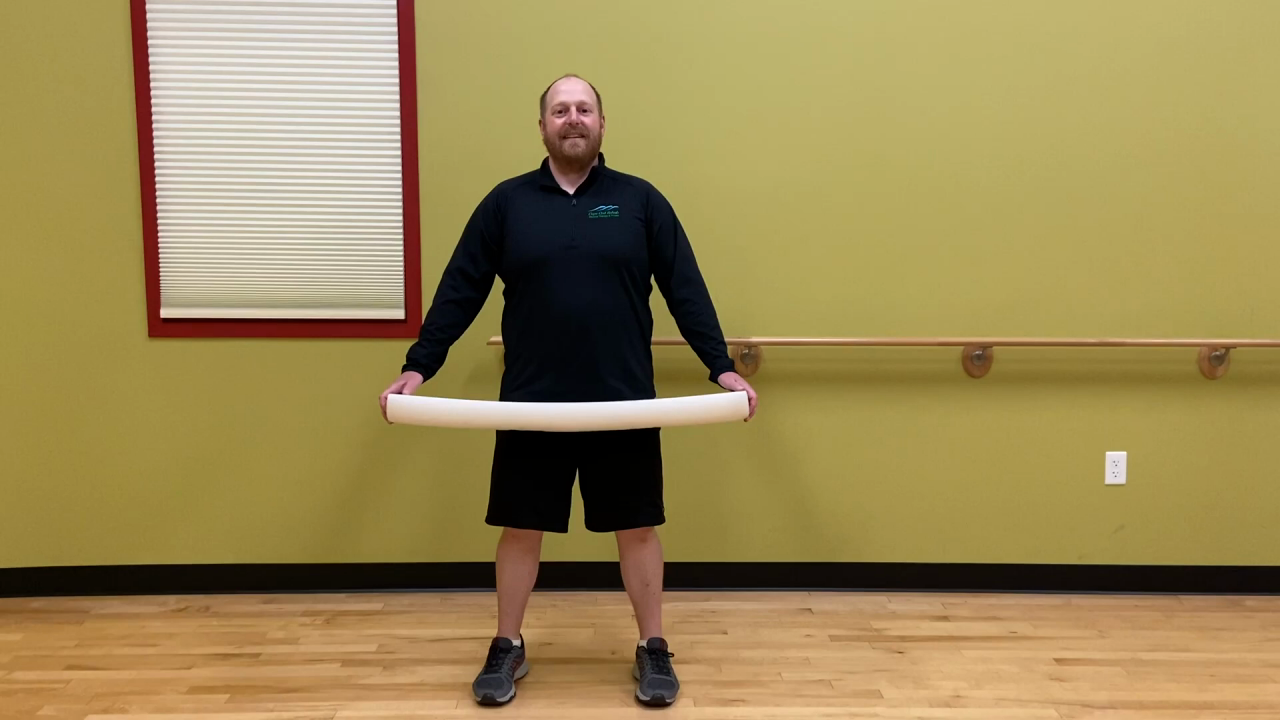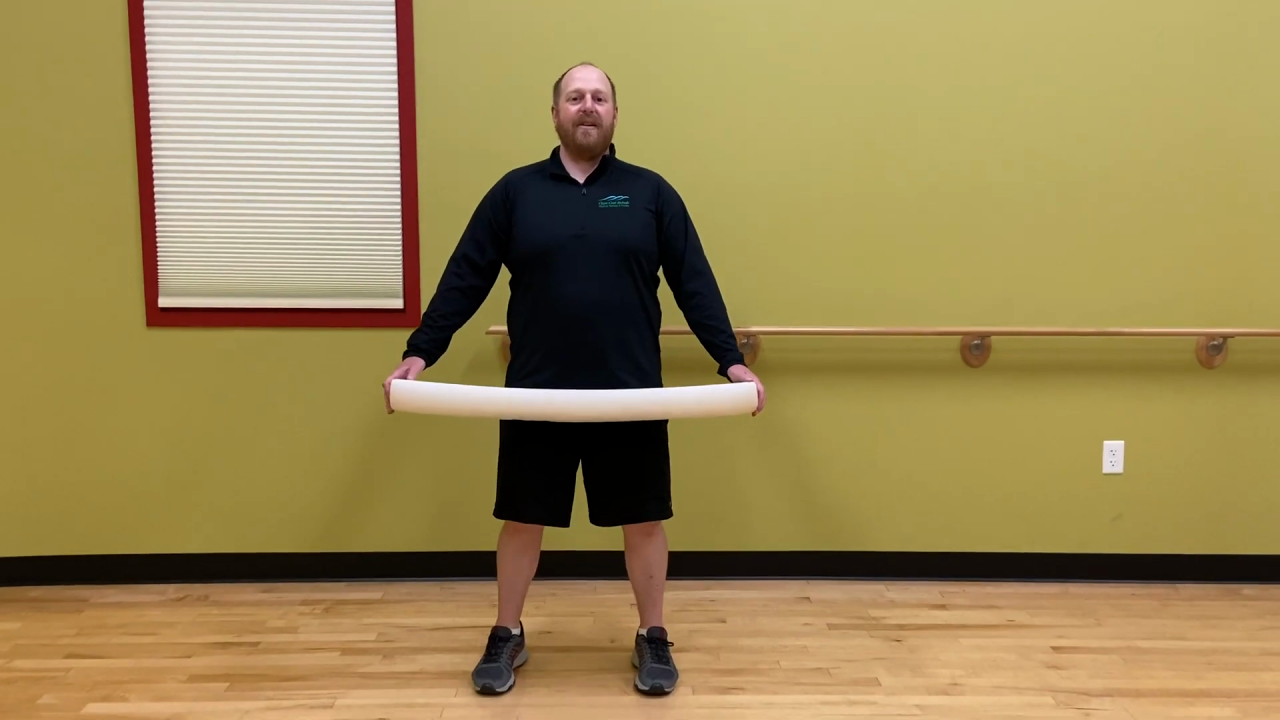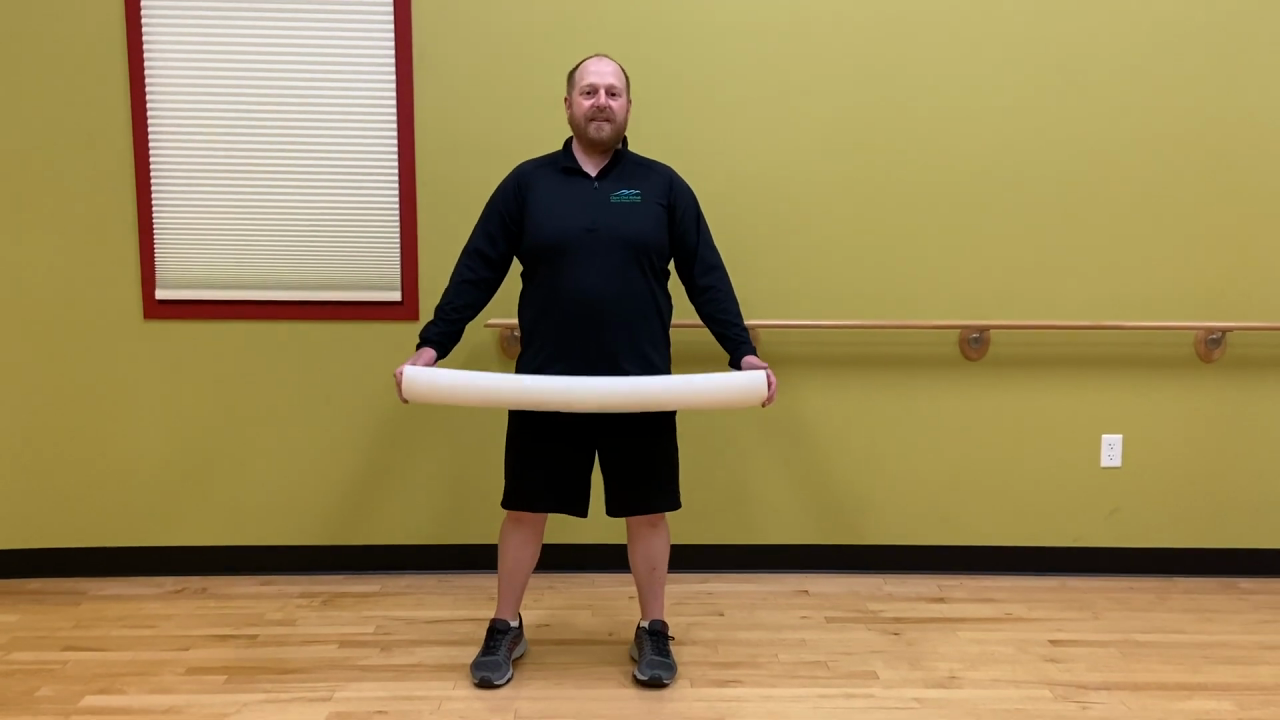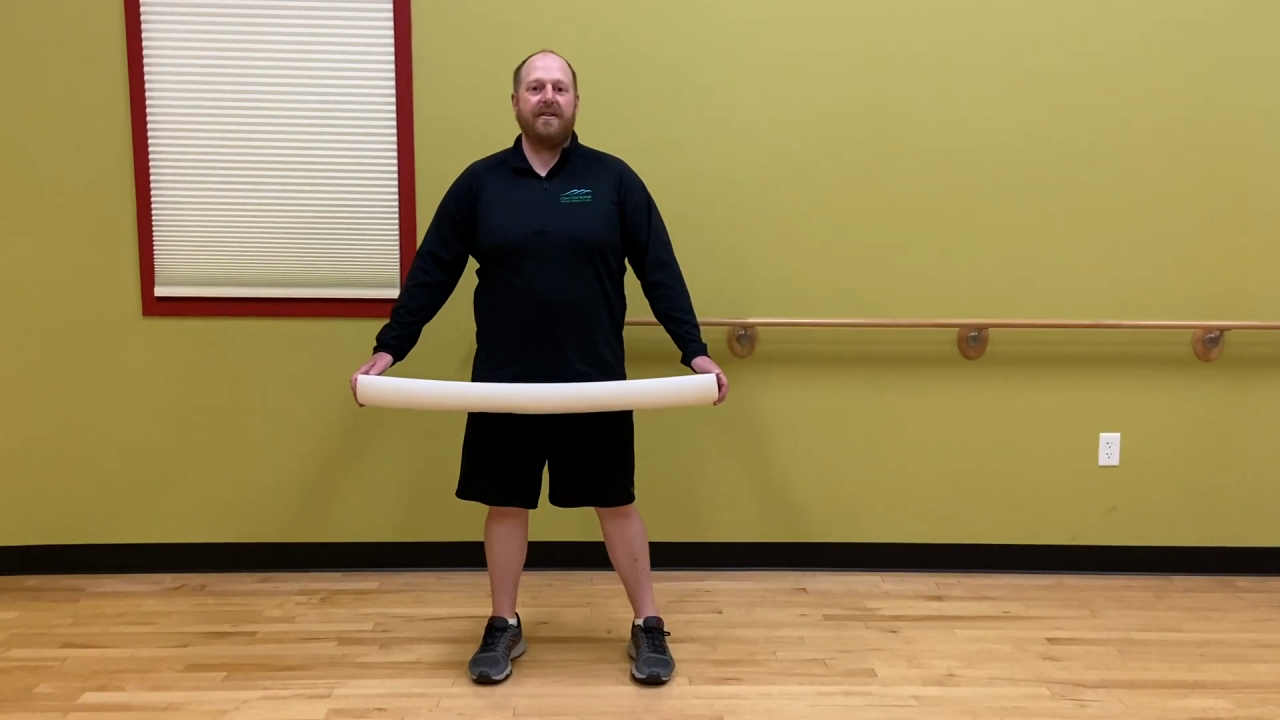
dt=0.7s
person 1, frame 1
left shoulder: (640, 200)
right shoulder: (506, 203)
left elbow: (684, 289)
right elbow: (460, 291)
left wrist: (721, 365)
right wrist: (418, 366)
left hip: (624, 403)
right hip: (530, 404)
left knee: (637, 527)
right knee: (520, 527)
left ankle: (653, 649)
right ankle: (507, 647)
person 1, frame 2
left shoulder: (651, 192)
right shoulder: (515, 191)
left elbow: (694, 284)
right elbow: (465, 279)
left wrist: (731, 360)
right wrist: (420, 351)
left hip: (631, 396)
right hip: (535, 397)
left knee: (643, 522)
right knee: (521, 522)
left ankle: (652, 638)
right ankle: (506, 636)
person 1, frame 3
left shoulder: (662, 185)
right shoulder: (527, 183)
left elbow: (706, 277)
right elbow: (477, 270)
left wrist: (742, 352)
right wrist: (432, 344)
left knee: (646, 513)
right knee: (525, 511)
left ankle: (652, 631)
right ankle: (504, 628)
person 1, frame 4
left shoulder: (614, 179)
right shoulder: (480, 183)
left elbow: (659, 271)
right elbow: (432, 272)
left wrist: (694, 350)
right wrist: (389, 347)
left hip: (596, 383)
right hip: (505, 386)
left knee: (617, 503)
right knee: (505, 505)
left ankle: (647, 626)
right ankle: (504, 626)
